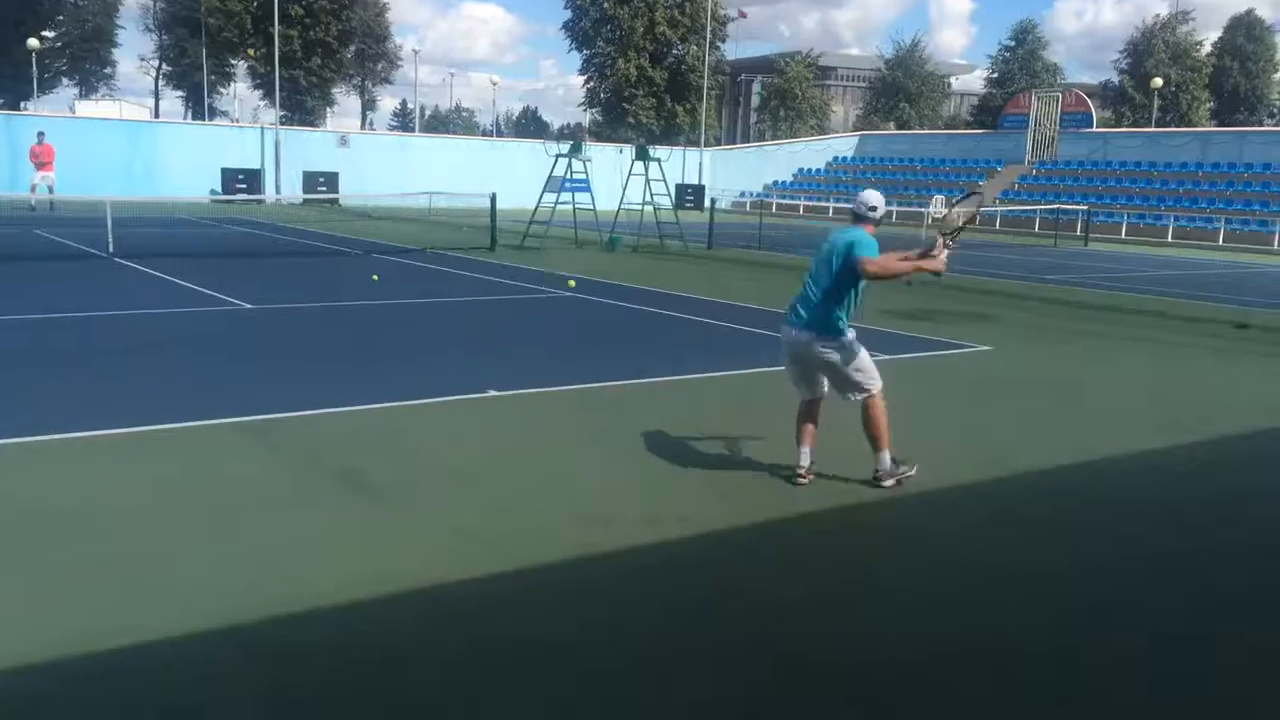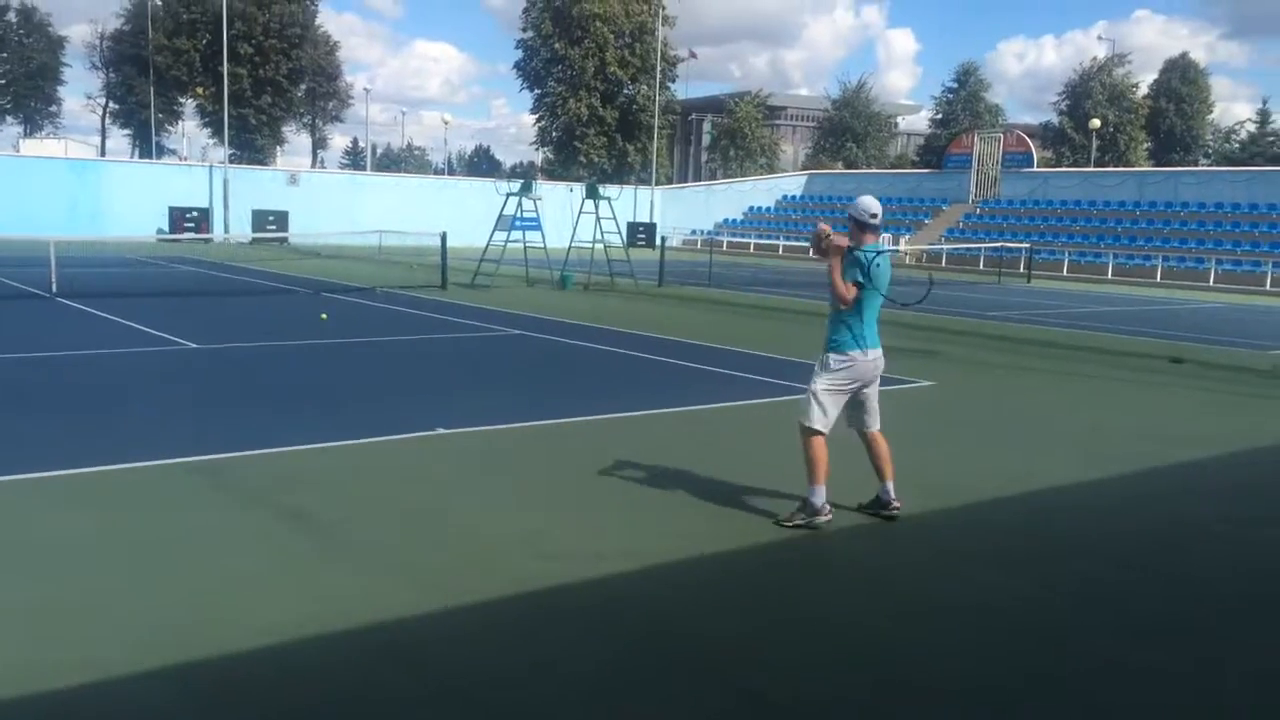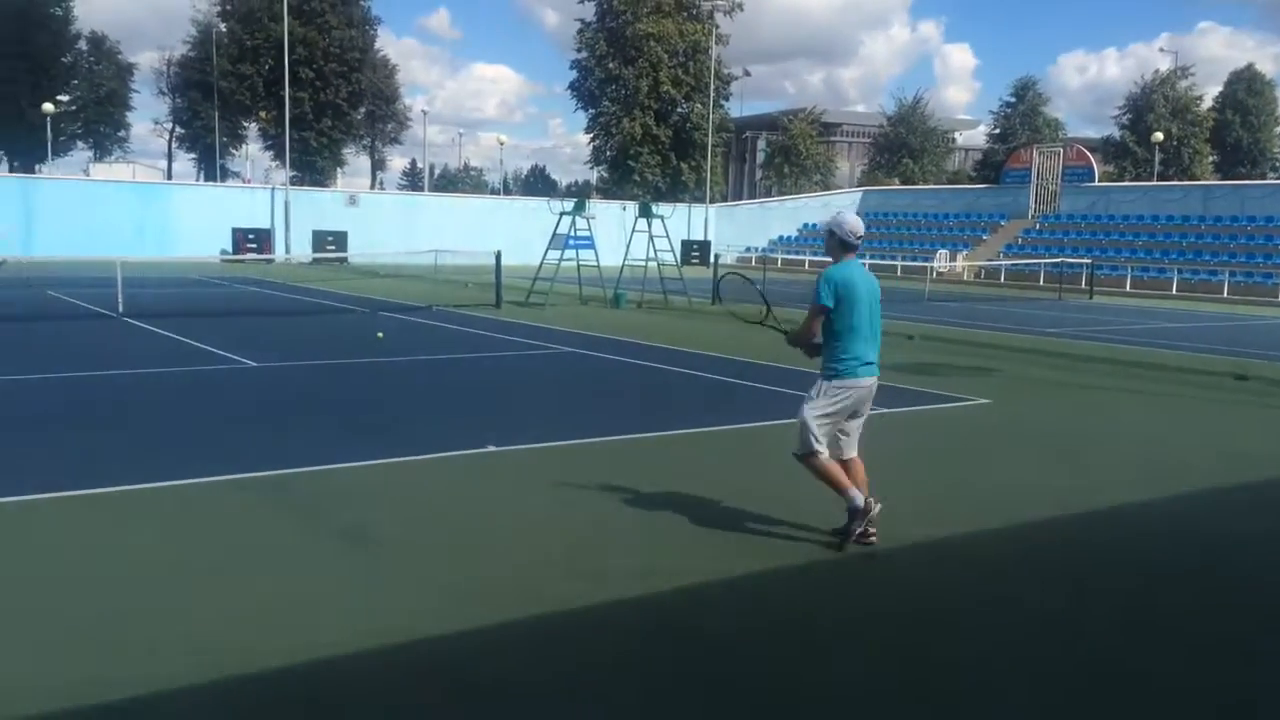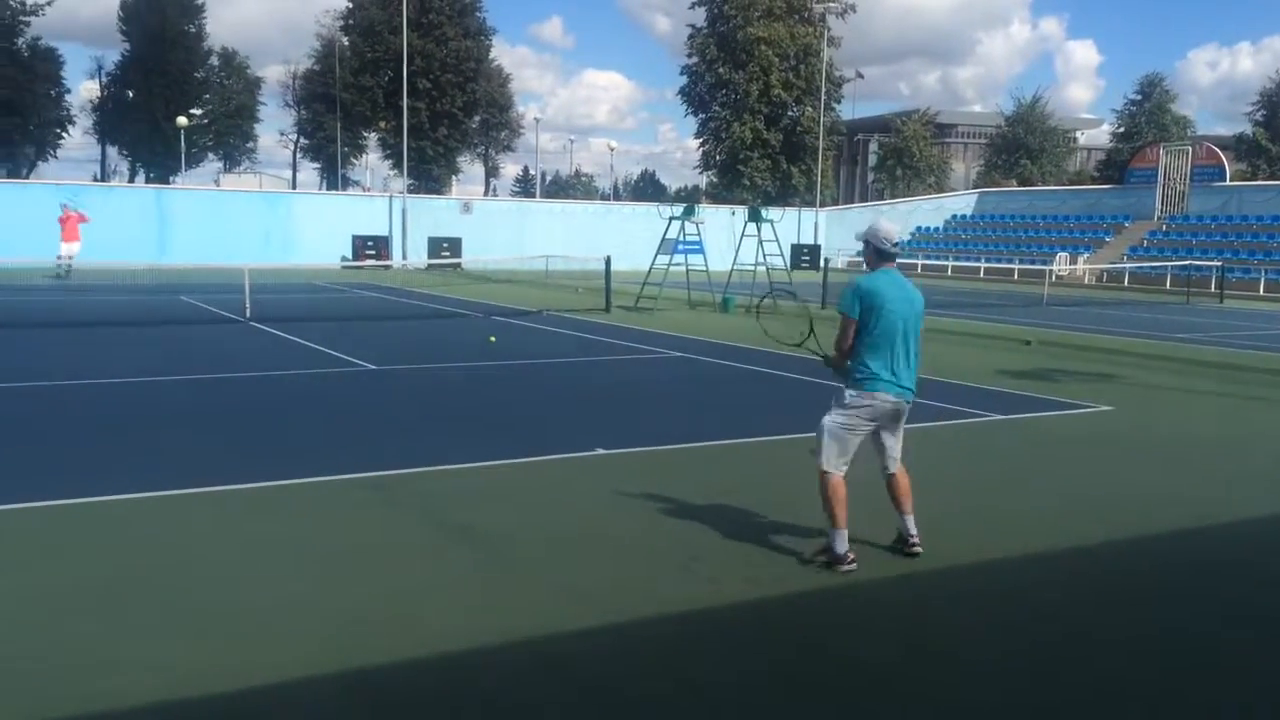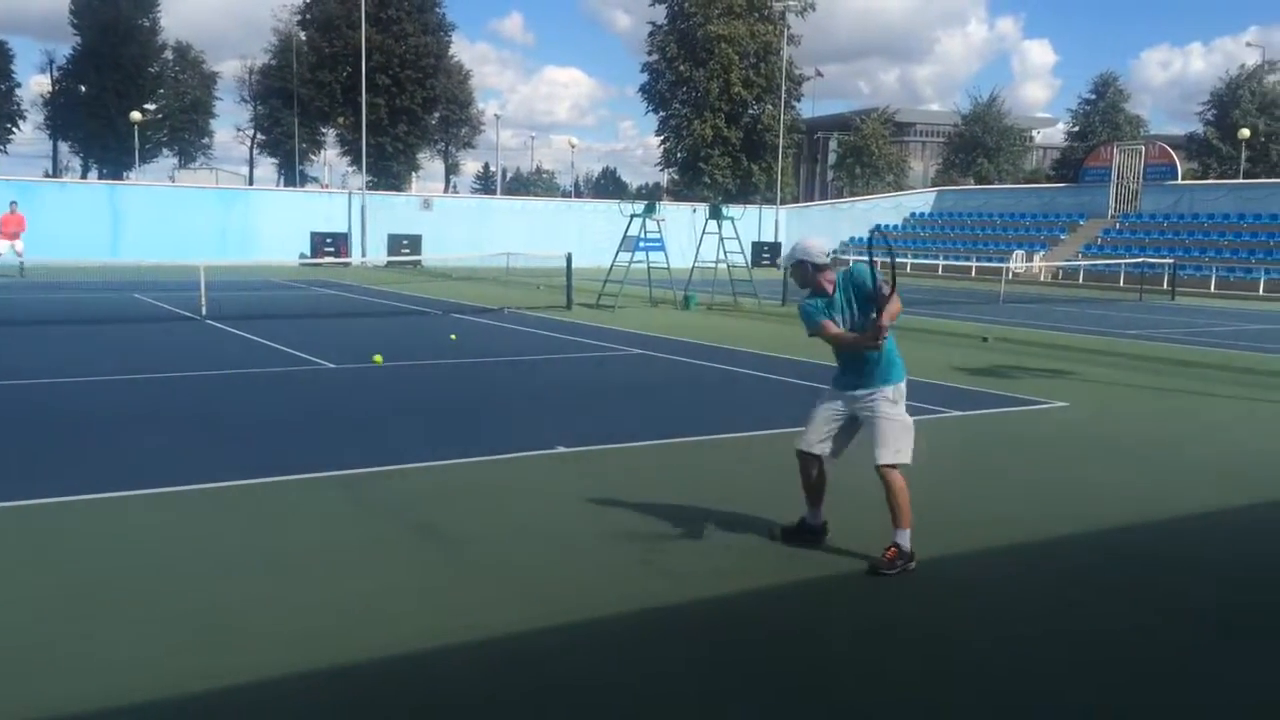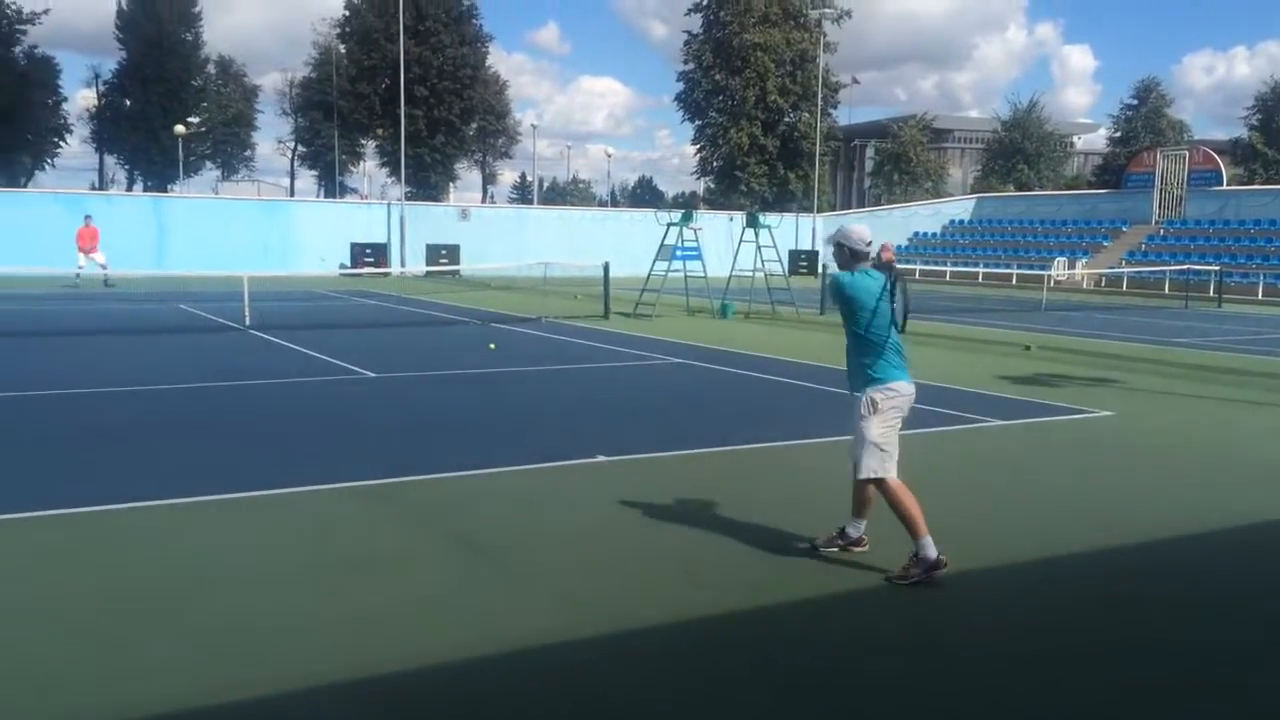
dt=0.7s
person 1, frame 1
left shoulder: (839, 236)
right shoulder: (863, 241)
left elbow: (878, 260)
right elbow: (870, 269)
left wrist: (918, 253)
right wrist: (922, 266)
left hip: (792, 331)
right hip: (827, 337)
left knee: (812, 398)
right knee: (872, 394)
left ankle: (803, 465)
right ankle: (885, 468)
person 1, frame 2
left shoulder: (863, 257)
right shoulder: (877, 254)
left elbow: (843, 301)
left wrist: (834, 258)
right wrist: (835, 242)
left hip: (844, 356)
right hip: (871, 355)
left knee: (812, 429)
right knee: (870, 430)
left ankle: (817, 505)
right ankle: (888, 498)
person 1, frame 3
left shoulder: (831, 276)
right shoulder: (870, 279)
left elbow: (810, 332)
left wrist: (795, 339)
right wrist: (820, 345)
left hip: (842, 378)
right hip: (868, 375)
left knee: (809, 451)
right knee: (845, 452)
left ankle: (860, 504)
right ankle: (864, 523)
person 1, frame 4
left shoulder: (861, 286)
right shoulder: (915, 294)
left elbow: (844, 344)
left wrist: (838, 362)
left hip: (865, 390)
right hip: (903, 392)
left knee: (830, 467)
right knee: (893, 464)
left ankle: (841, 550)
right ankle: (909, 534)
person 1, frame 5
left shoulder: (857, 276)
right shoulder: (809, 306)
left elbow: (893, 301)
right elbow: (837, 339)
left wrist: (882, 323)
right wrist: (864, 335)
left hip: (884, 387)
right hip: (843, 389)
left knee: (887, 466)
right knee: (808, 453)
left ankle: (903, 547)
right ankle: (813, 523)
person 1, frame 6
left shoulder: (844, 283)
right shoulder: (884, 282)
left wrist: (877, 262)
right wrist: (882, 263)
left hip: (881, 391)
right hip: (892, 386)
left knee: (882, 476)
right knee: (865, 465)
left ankle: (928, 555)
right ankle: (854, 532)
